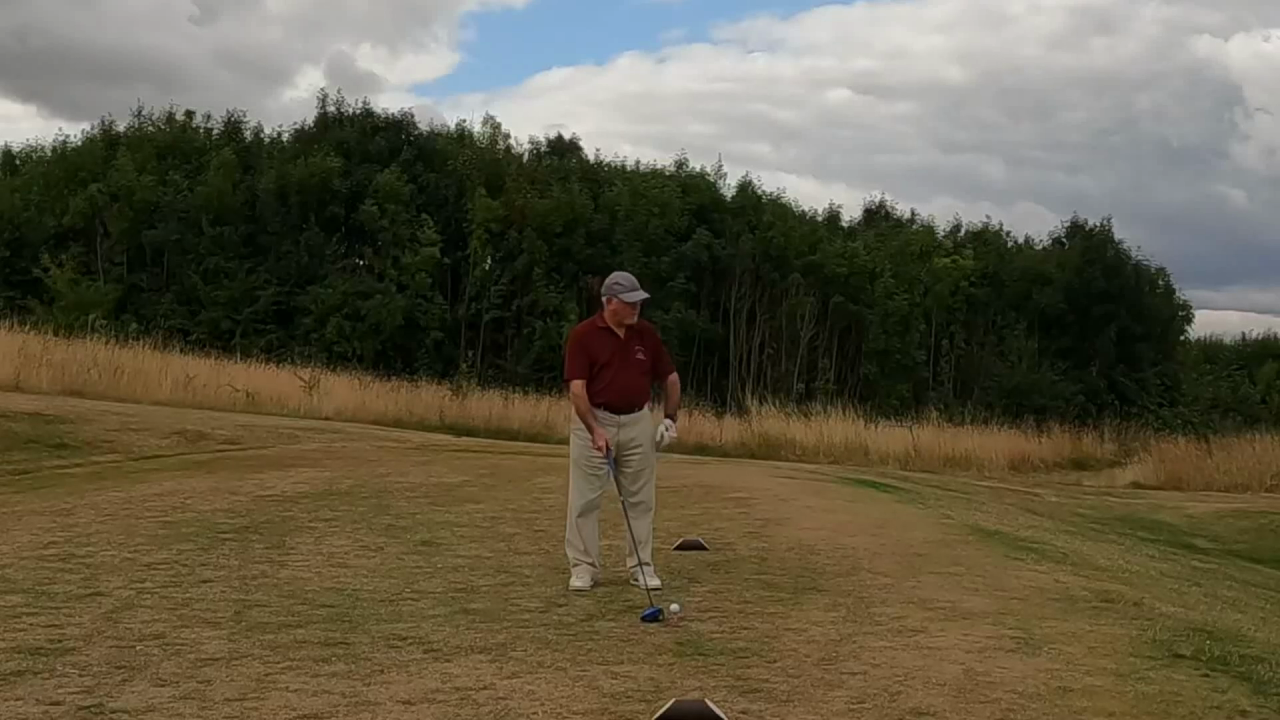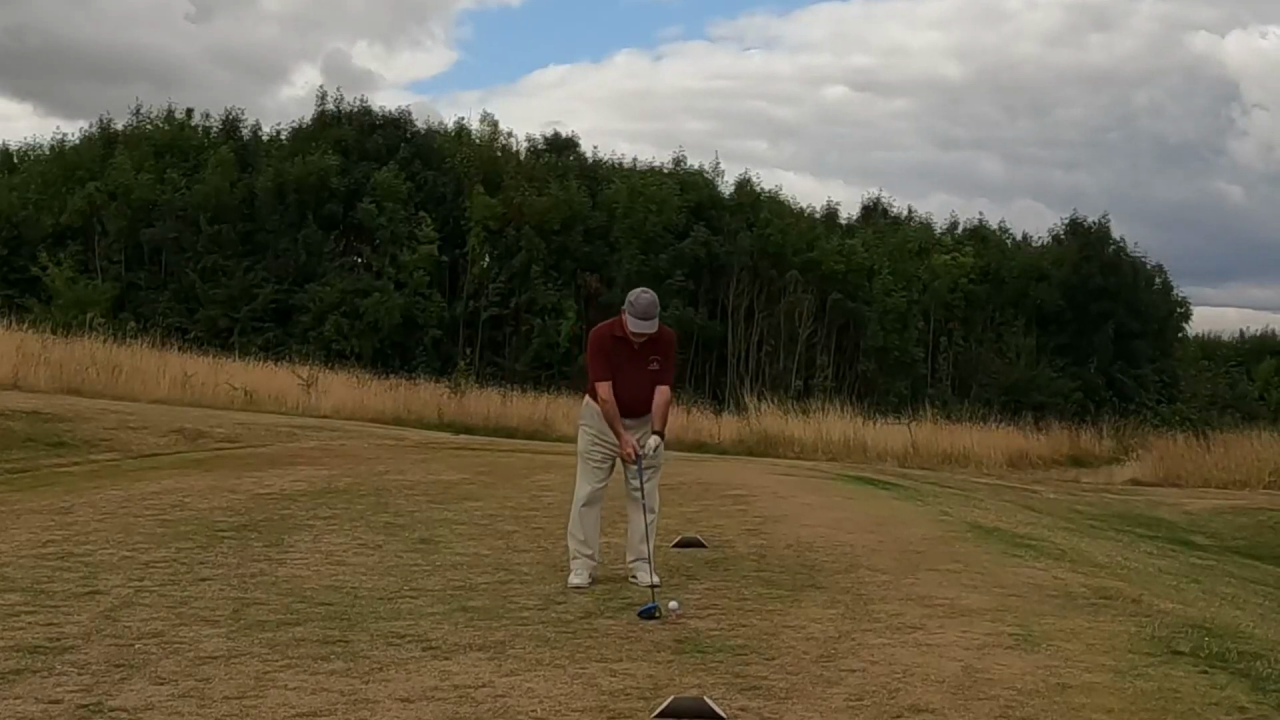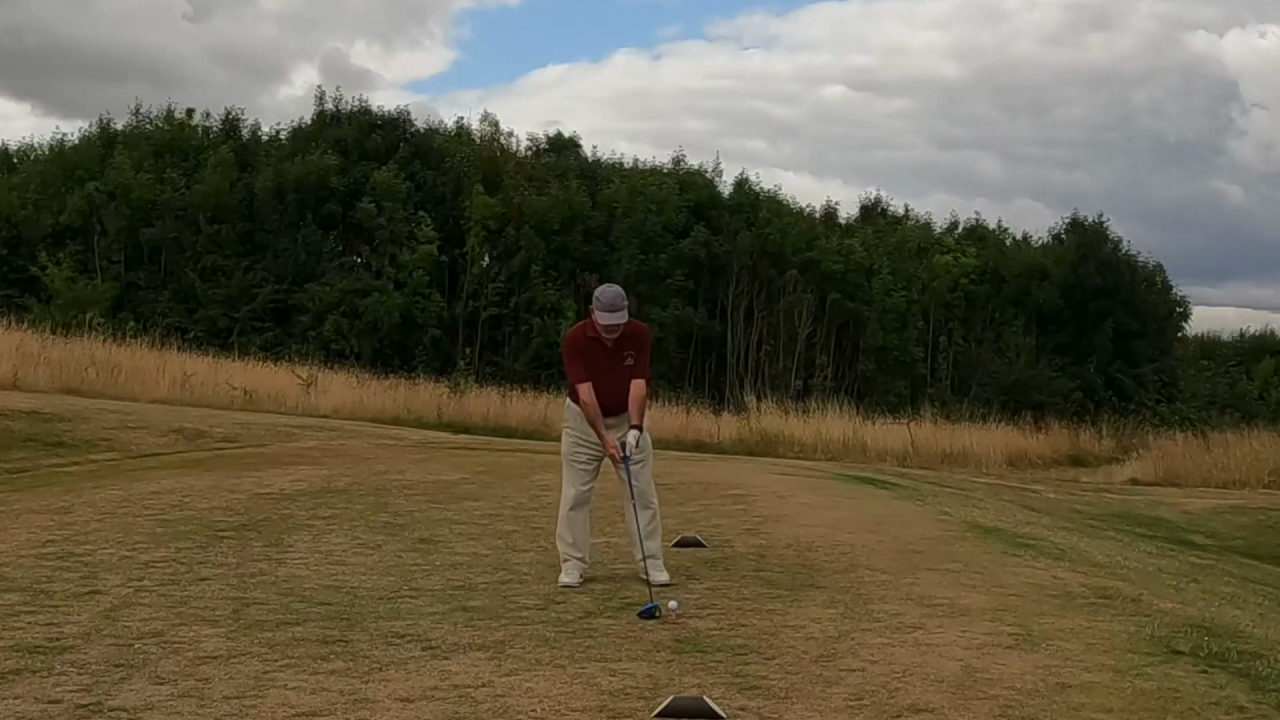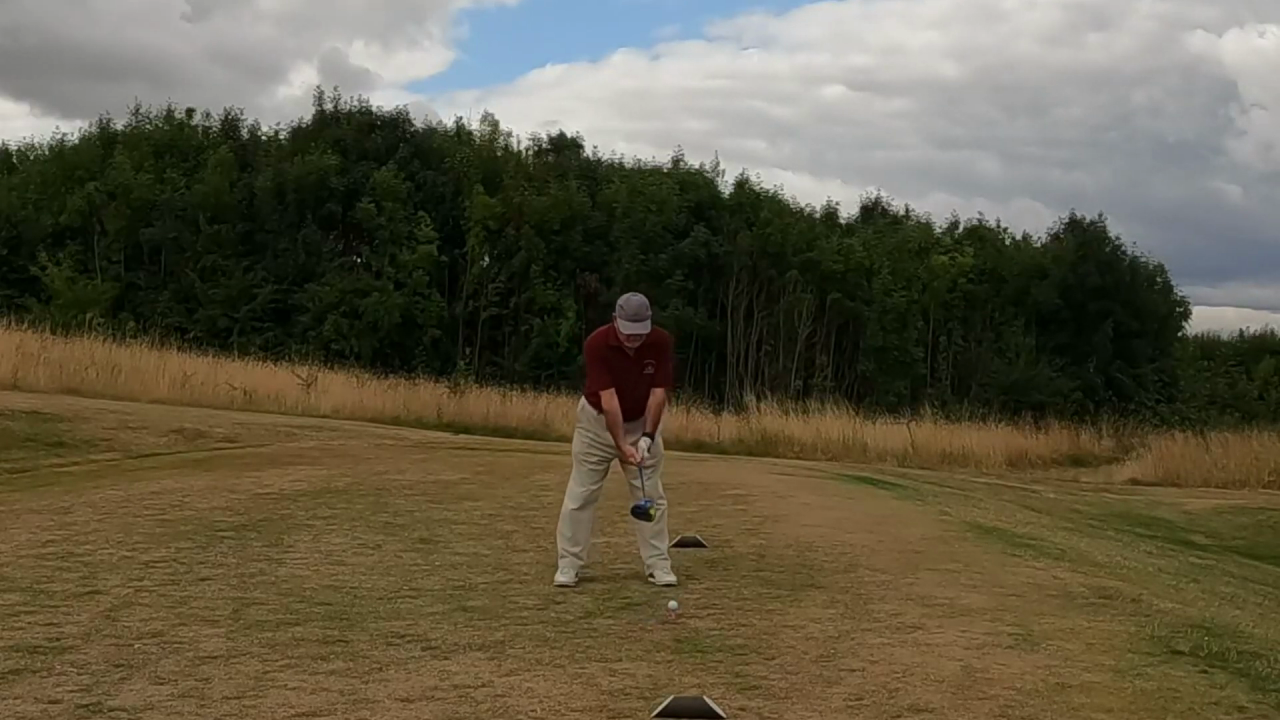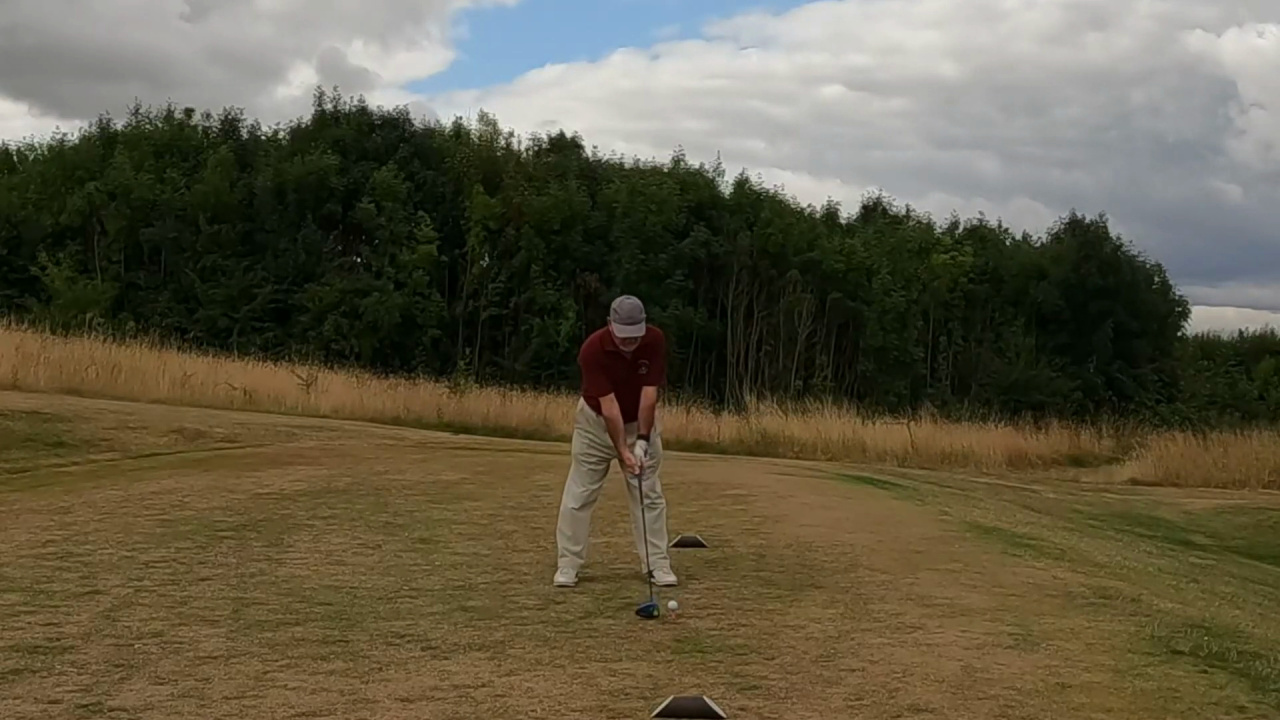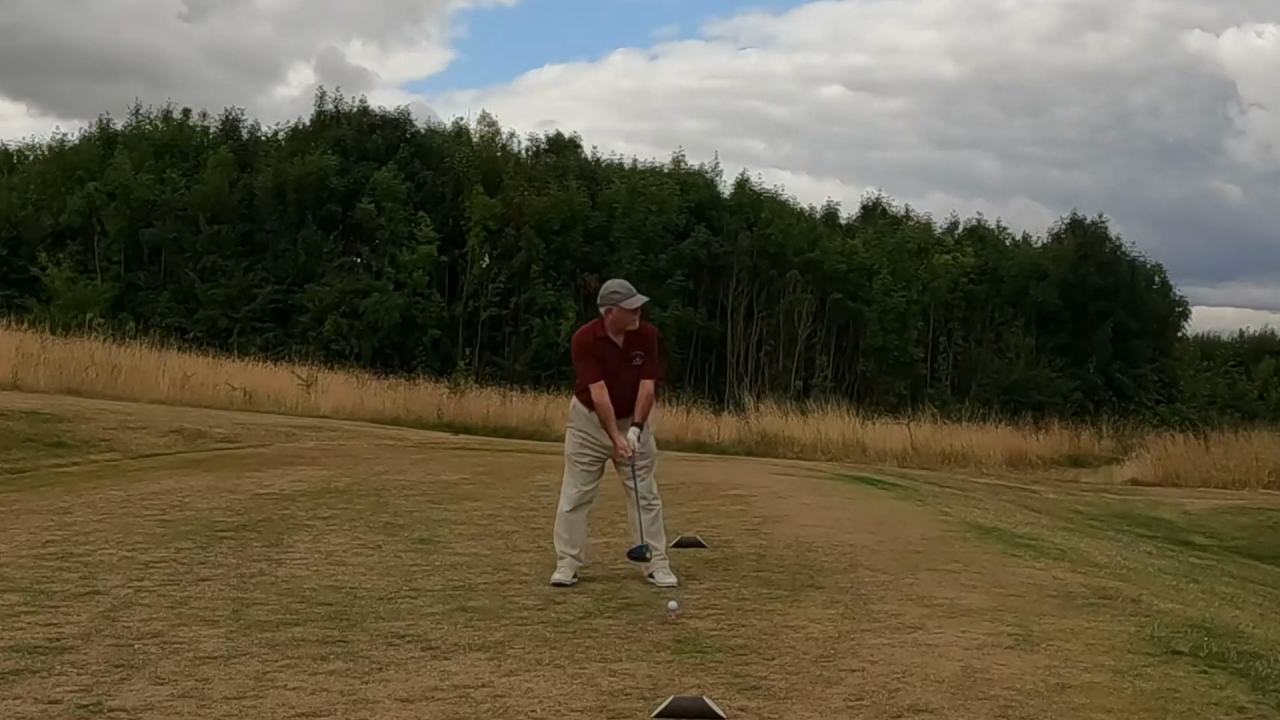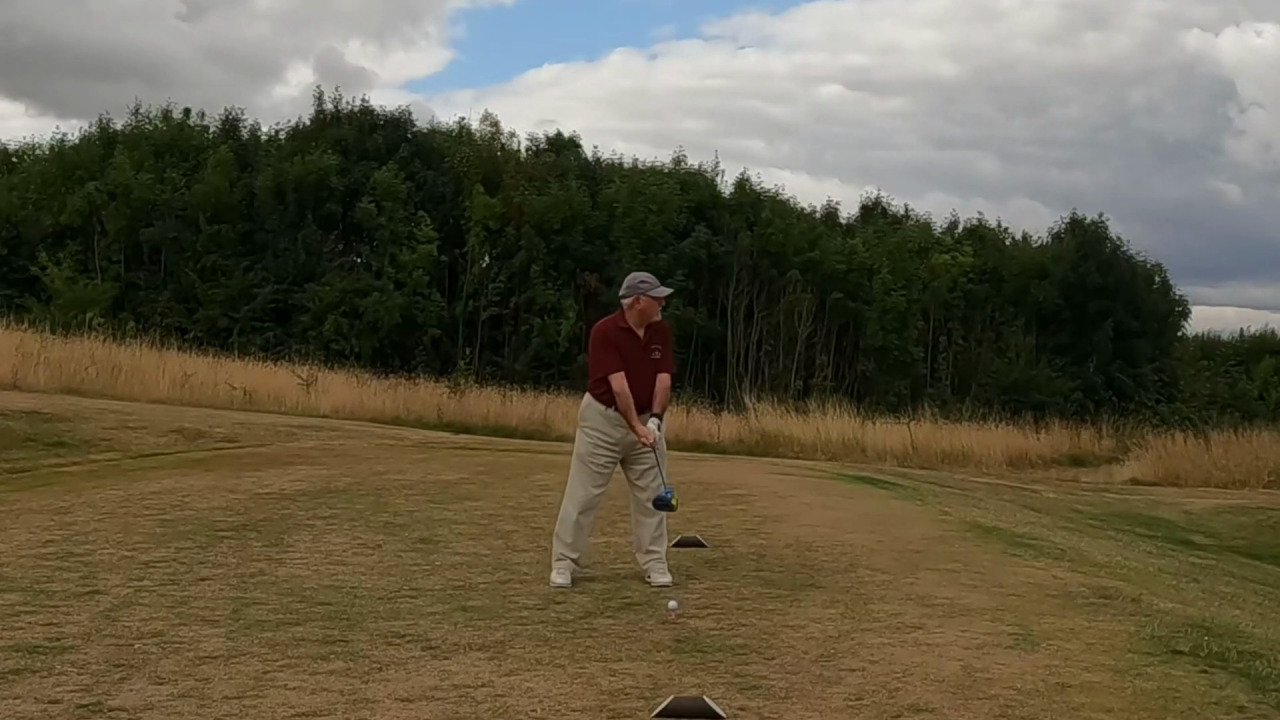
dt=0.7s
person 1, frame 1
left shoulder: (647, 333)
right shoulder: (583, 334)
left elbow: (670, 378)
right elbow: (577, 388)
left wrist: (669, 418)
right wrist: (594, 429)
left hip: (638, 422)
right hip: (594, 421)
left knee: (640, 500)
right knee: (585, 500)
left ankle: (641, 567)
right ankle: (583, 568)
person 1, frame 2
left shoulder: (666, 339)
right shoulder: (601, 336)
left elbow: (663, 390)
right elbow: (604, 393)
left wrist: (657, 434)
right wrist: (622, 437)
left hip: (644, 422)
right hip: (600, 419)
left knee: (644, 496)
right knee: (588, 492)
left ankle: (640, 564)
right ankle: (582, 565)
person 1, frame 3
left shoulder: (640, 334)
right shoulder: (575, 338)
left elbow: (638, 385)
right elbow: (585, 394)
left wrist: (635, 429)
right wrist: (604, 437)
left hip: (627, 419)
right hip: (583, 420)
left knee: (643, 492)
right knee: (576, 494)
left ankle: (651, 562)
right ankle: (572, 564)
person 1, frame 4
left shoulder: (661, 341)
right shoulder: (596, 344)
left elbow: (658, 393)
right elbow: (608, 399)
left wrist: (647, 437)
right wrist: (622, 445)
left hip: (641, 423)
right hip: (596, 420)
left knee: (652, 495)
right knee: (581, 494)
left ankle: (658, 564)
right ankle: (568, 564)
person 1, frame 5
left shoulder: (655, 340)
right shoulder: (592, 349)
left elbow: (649, 394)
right elbow: (608, 405)
left wrist: (642, 440)
right wrist: (622, 451)
left hip: (640, 422)
right hip: (595, 421)
left knee: (650, 495)
right knee: (578, 494)
left ankle: (658, 564)
right ankle: (568, 565)
person 1, frame 6
left shoulder: (647, 335)
right shoulder: (585, 339)
left elbow: (647, 386)
right elbow: (598, 393)
left wrist: (635, 429)
right wrist: (614, 437)
left hip: (632, 422)
right hip: (589, 421)
left knee: (646, 496)
right knee: (576, 494)
left ankle: (656, 565)
right ankle: (567, 564)
person 1, frame 7
left shoulder: (662, 331)
right shoulder: (604, 331)
left elbow: (663, 379)
right elbow: (619, 384)
left wrist: (654, 420)
right wrist: (635, 427)
left hip: (646, 419)
right hip: (602, 417)
left knee: (651, 495)
right knee: (583, 494)
left ankle: (654, 564)
right ankle: (564, 564)
